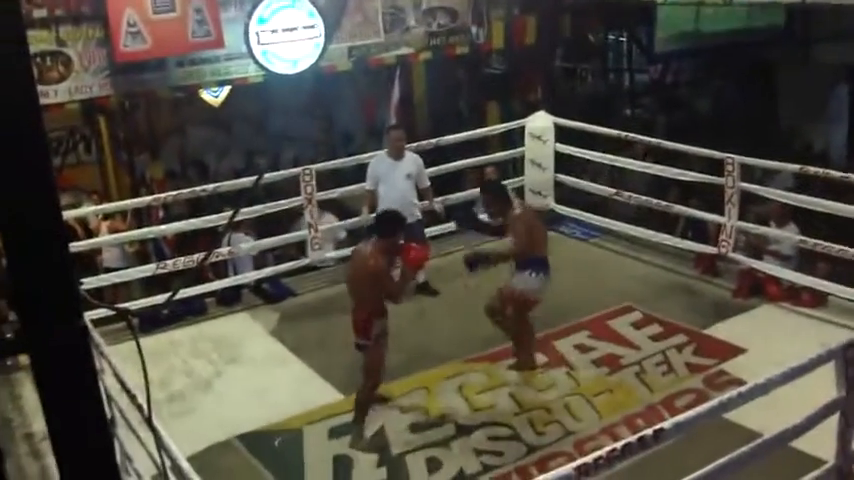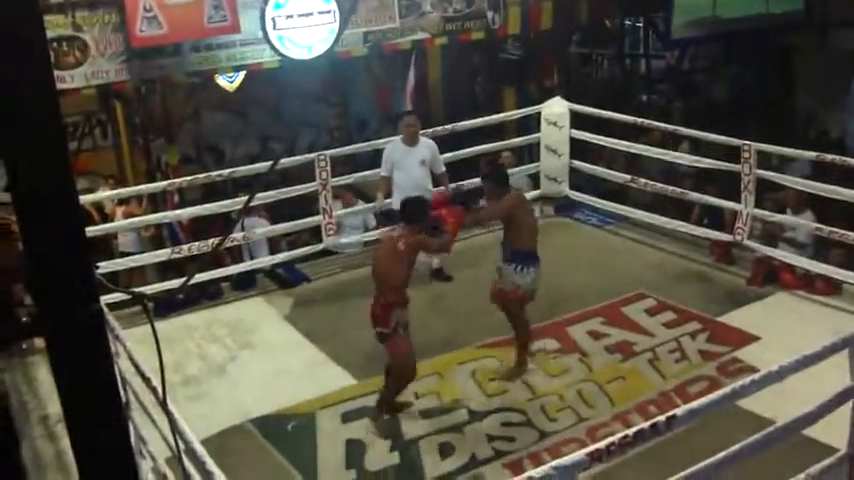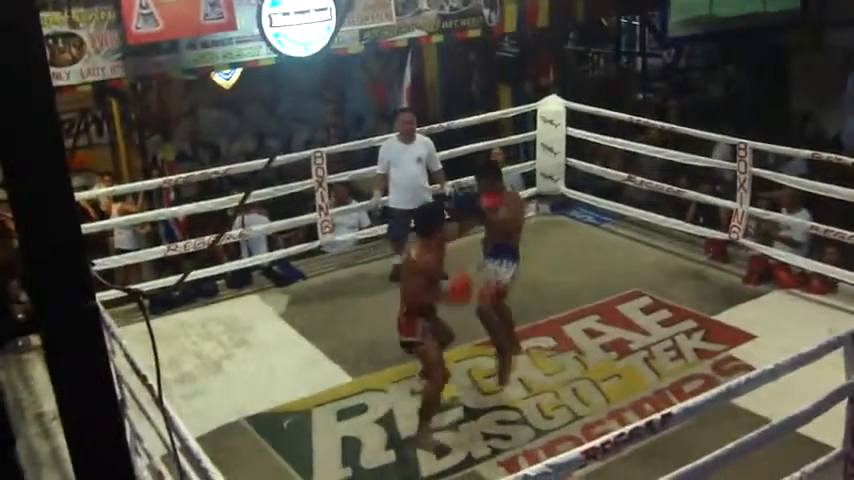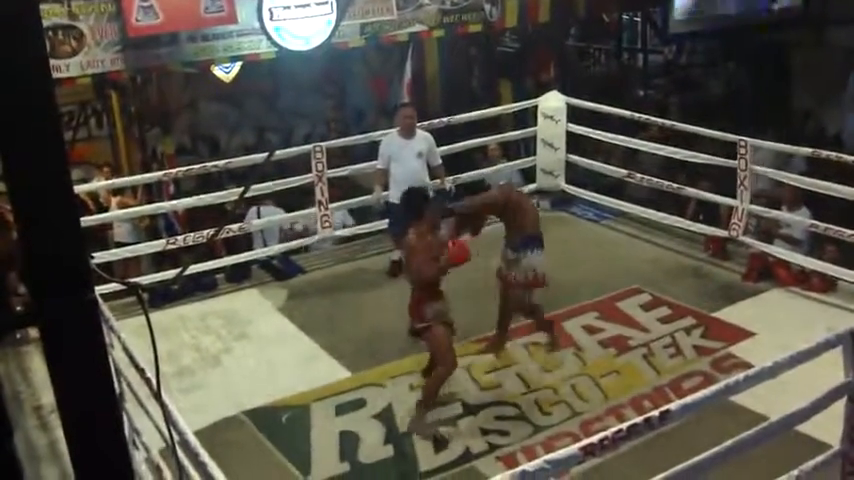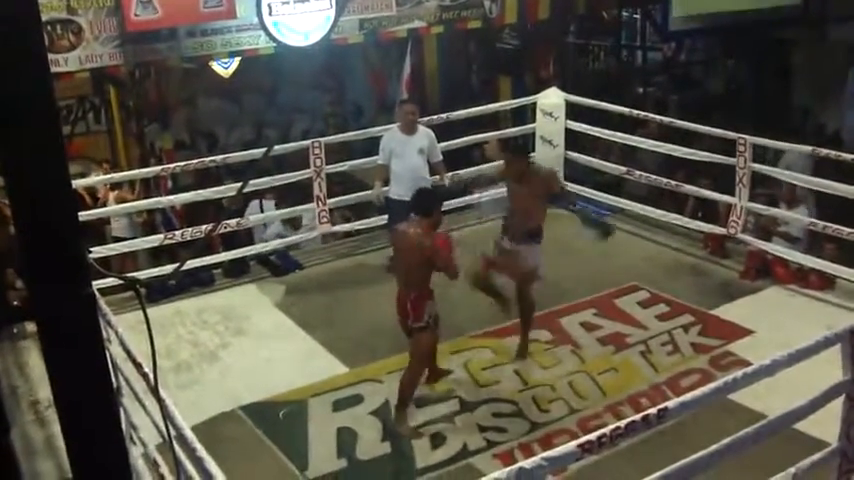
dt=0.5s
person 1, frame 1
left shoulder: (362, 248)
right shoulder: (378, 264)
right elbow: (395, 296)
left wrist: (394, 257)
right wrist: (409, 270)
left hip: (364, 313)
right hip: (370, 320)
left knee: (374, 364)
right knee: (372, 378)
left ankle: (371, 395)
right ankle: (357, 433)
person 1, frame 2
left shoulder: (389, 236)
right shoulder: (414, 241)
right elbow: (443, 246)
right wrist: (451, 226)
left hip: (385, 304)
right hip: (390, 310)
left knee: (398, 360)
right knee: (407, 369)
left ankle: (389, 402)
right ankle: (379, 413)
person 1, frame 3
left shoulder: (428, 248)
right shoulder: (420, 260)
right elbow: (417, 297)
right wrist: (448, 294)
left hip: (424, 316)
right hip: (415, 321)
left knee: (446, 338)
right knee: (440, 377)
left ankle: (429, 370)
right ankle: (423, 434)
person 1, frame 4
left shoulder: (421, 235)
right shoulder: (418, 241)
right elbow: (425, 275)
right wrist: (449, 261)
left hip: (428, 301)
right hip: (427, 305)
left knee: (443, 338)
right knee: (447, 364)
left ankle: (431, 368)
right ankle: (419, 418)
person 1, frame 5
left shoulder: (402, 230)
right shoulder: (428, 242)
right elbow: (452, 273)
right wrist: (446, 251)
left hip: (407, 296)
right hip: (416, 302)
left knee: (431, 333)
right knee: (417, 364)
left ankle: (433, 371)
right ankle: (400, 419)
person 2, frame 1
left shoulder: (517, 217)
right shoulder: (514, 210)
left elbow: (518, 251)
left wrist: (486, 258)
left hip: (533, 272)
right hip: (530, 270)
left knee: (494, 308)
right knee: (519, 314)
left ankle: (521, 349)
right ankle: (527, 359)
person 2, frame 2
left shoulder: (510, 202)
right shoulder: (513, 199)
left elbow: (481, 218)
right elbow: (485, 212)
left hip: (522, 265)
right hip: (515, 261)
left knee: (516, 312)
right knee: (499, 298)
left ankle: (521, 362)
right ankle: (524, 344)
person 2, frame 3
left shoulder: (510, 200)
right shoulder: (491, 198)
left elbow: (502, 224)
left wrist: (483, 210)
left hip: (503, 260)
right hip: (492, 257)
left knee: (484, 309)
right knee: (497, 303)
left ankle: (504, 358)
right ankle: (513, 344)
person 2, frame 4
left shoulder: (503, 194)
right shoulder: (492, 202)
left elbow: (473, 204)
right elbow: (475, 229)
left wrist: (453, 209)
right wrist: (467, 220)
left hip: (528, 249)
right hip: (512, 248)
left knee: (521, 302)
right knee: (506, 296)
left ankle: (548, 328)
right ankle: (500, 337)
person 2, frame 5
left shoulder: (544, 177)
right shoulder: (510, 173)
left elbow: (566, 200)
left wrist: (589, 219)
left hip: (528, 243)
right hip: (507, 238)
left knee: (523, 294)
right knee: (480, 279)
left ankle: (524, 338)
right ankle: (502, 300)
person 3, frame 1
left shoulder: (415, 160)
right shoulder: (377, 162)
left elbow: (424, 185)
right elbow: (370, 189)
left wrist: (432, 203)
right wrist: (366, 209)
left hip: (412, 215)
left ankle: (421, 282)
person 3, frame 2
left shoulder: (429, 145)
right shoulder: (391, 148)
left elbow: (439, 171)
right elbow: (385, 175)
left wrist: (447, 188)
right wrist: (381, 196)
right hip: (401, 204)
left ankle: (436, 267)
person 3, frame 3
left shoulder: (426, 143)
right shoulder: (387, 146)
left elbow: (436, 168)
right elbow: (381, 172)
left wrist: (444, 186)
right wrist: (377, 194)
left hip: (423, 200)
right hip: (398, 202)
right knee: (397, 236)
right ankle: (398, 263)
person 3, frame 4
left shoulder: (426, 138)
right shoulder: (388, 141)
left elbow: (436, 164)
right elbow: (382, 168)
left wrist: (444, 182)
right wrist: (378, 189)
right hip: (398, 197)
right knee: (397, 230)
right ankle: (397, 258)
person 3, frame 5
left shoulder: (427, 134)
right shoulder: (389, 137)
left elbow: (436, 160)
right elbow: (383, 164)
left wrist: (444, 178)
right wrist: (378, 185)
right hip: (398, 193)
right knee: (397, 227)
